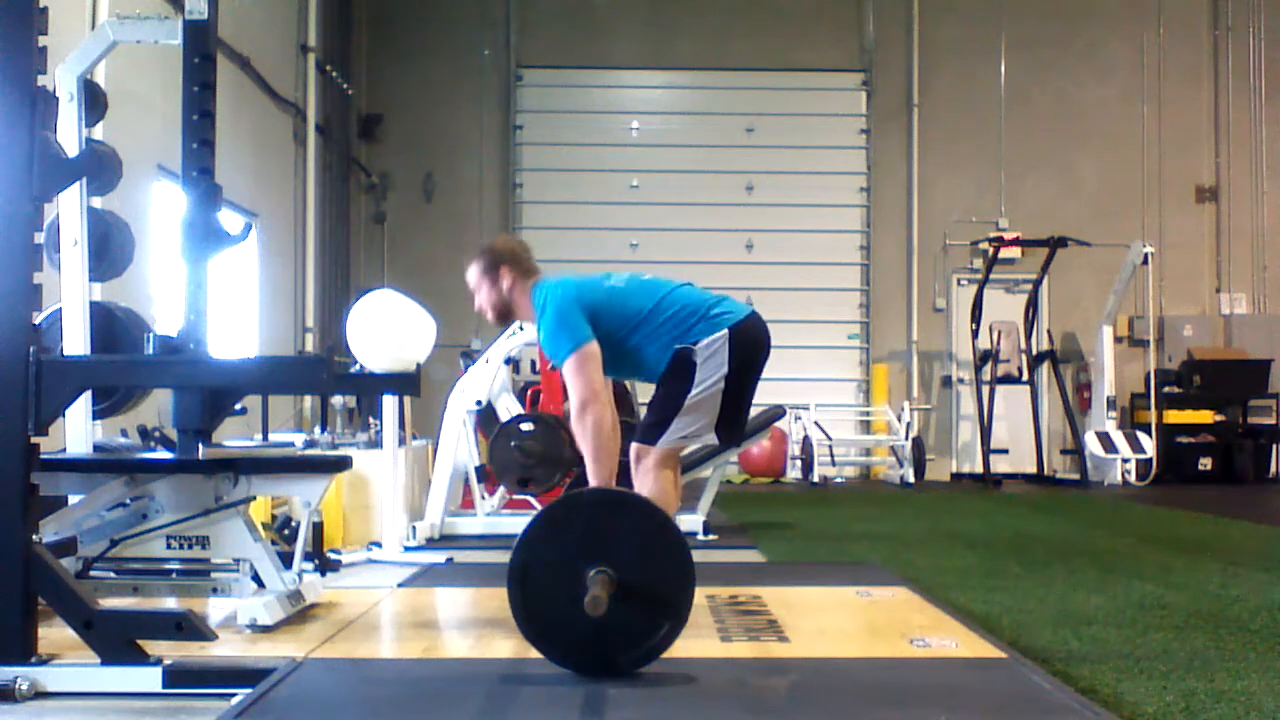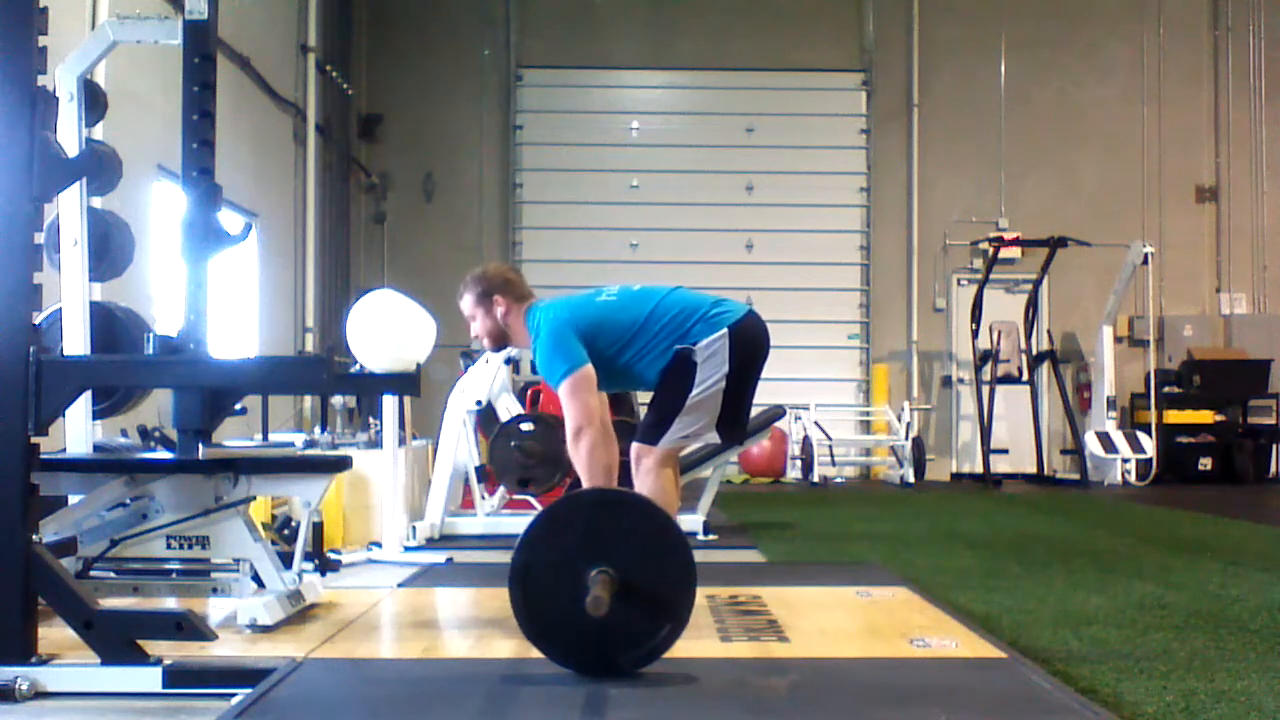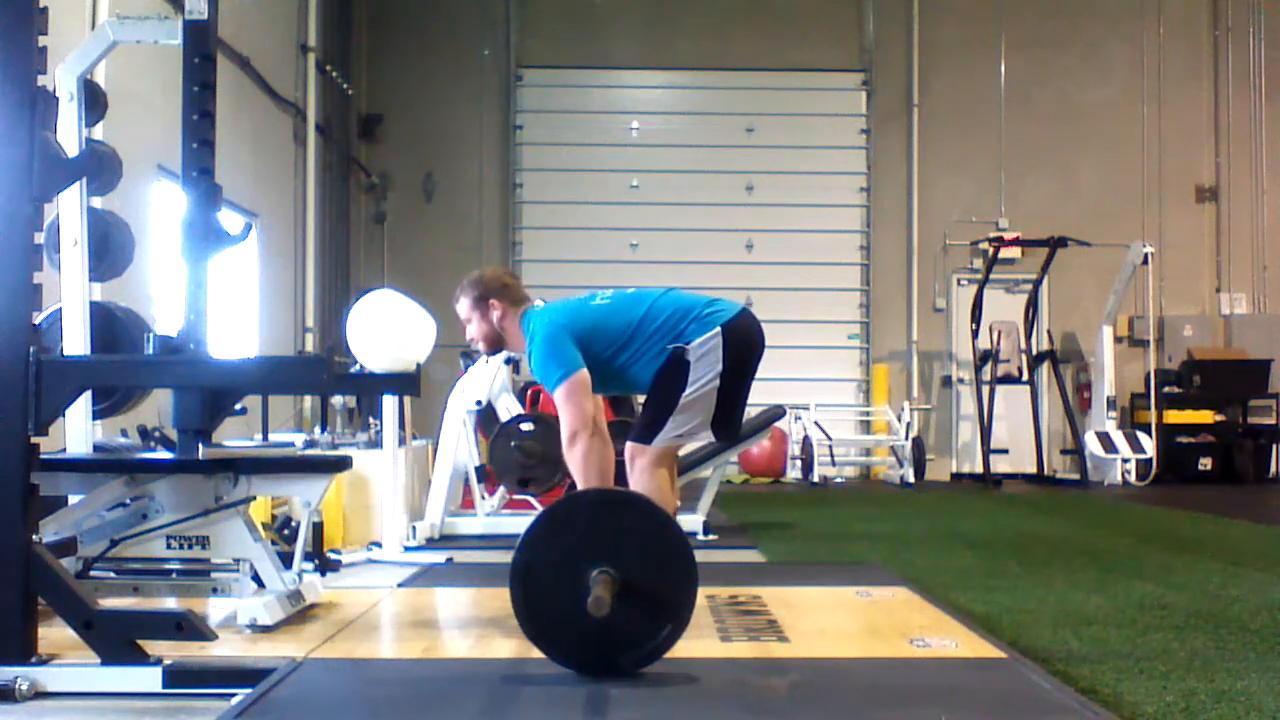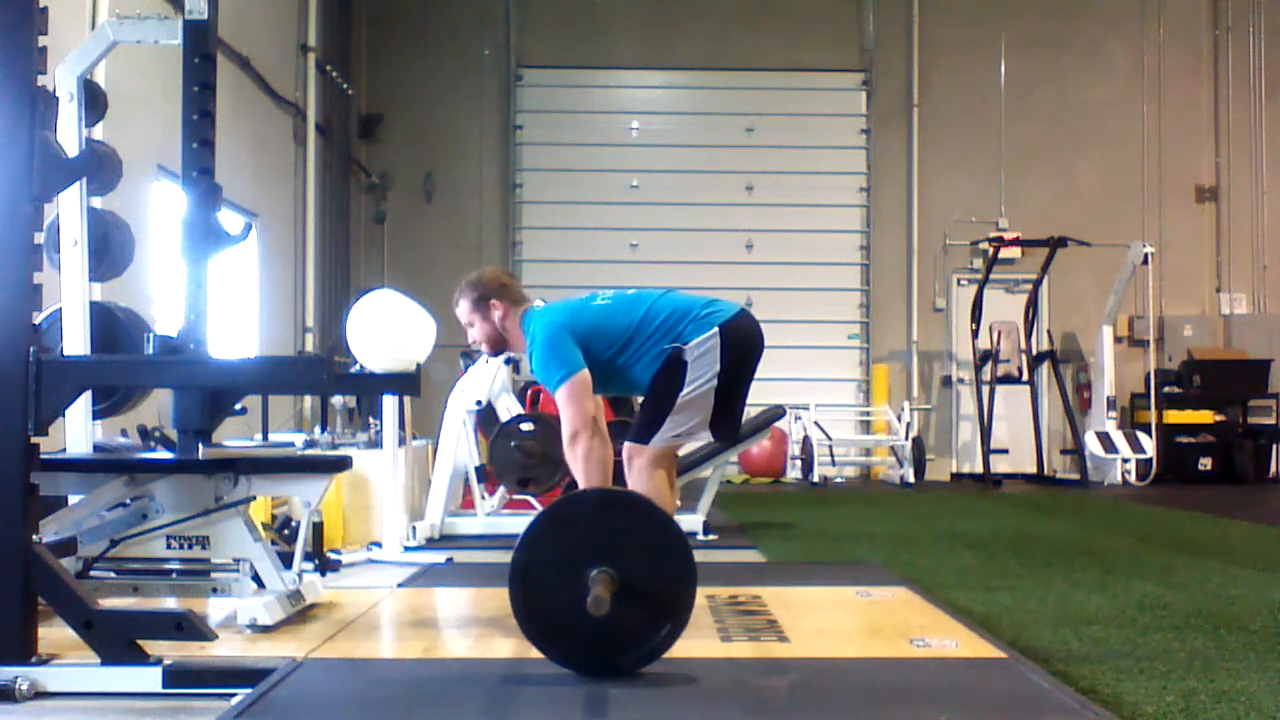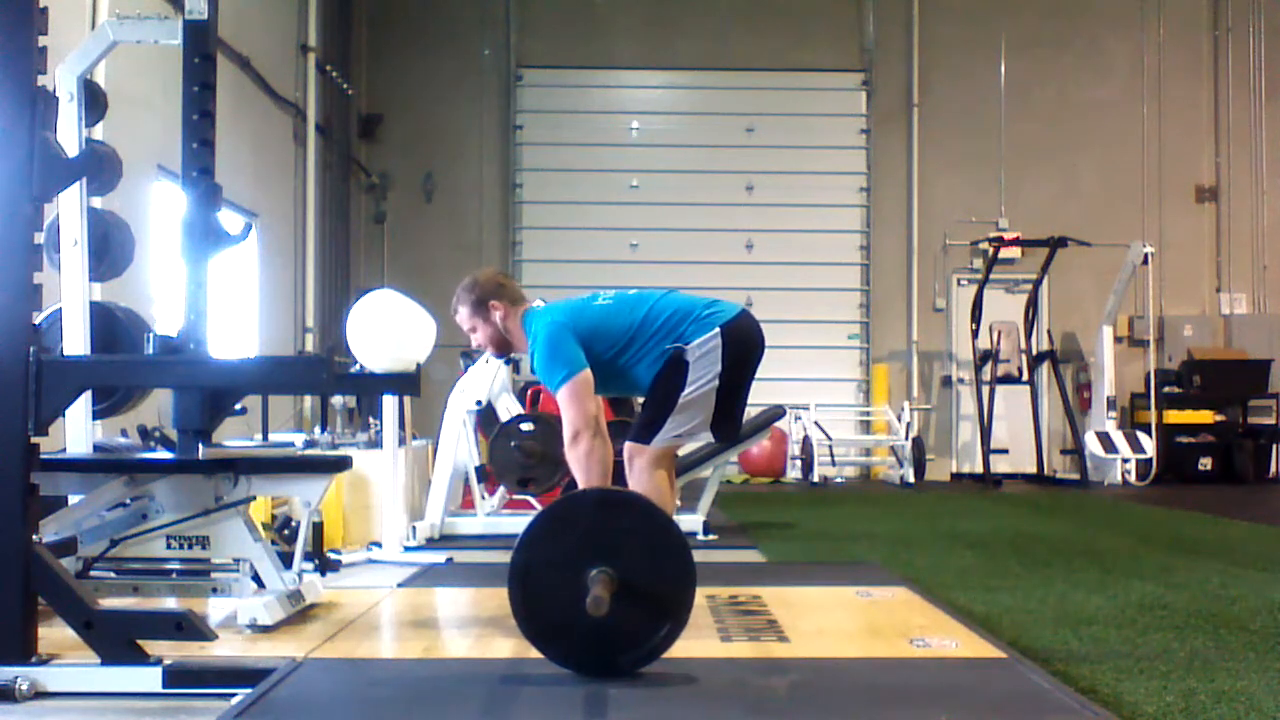
dt=0.3s
person 1, frame 1
left shoulder: (556, 308)
right shoulder: (561, 298)
left elbow: (588, 409)
right elbow: (600, 409)
right wrist: (607, 491)
left hip: (722, 339)
right hip: (734, 333)
left knee: (649, 457)
right knee: (656, 454)
person 1, frame 2
left shoulder: (551, 331)
right shoulder: (557, 319)
left elbow: (583, 433)
right elbow: (600, 430)
left hip: (719, 338)
right hip: (732, 332)
left knee: (650, 456)
right knee: (656, 455)
person 1, frame 3
left shoulder: (546, 335)
right shoulder: (554, 322)
left elbow: (578, 437)
right elbow: (594, 432)
left hip: (714, 338)
right hip: (728, 330)
left knee: (644, 455)
right knee: (655, 454)
person 1, frame 4
left shoulder: (547, 334)
right shoulder: (553, 322)
left elbow: (579, 436)
right elbow: (594, 434)
left hip: (713, 338)
right hip: (727, 331)
left knee: (641, 455)
right knee: (654, 454)
person 1, frame 5
left shoulder: (548, 334)
right shoulder: (553, 323)
left elbow: (580, 435)
right elbow: (594, 432)
left hip: (716, 339)
right hip: (726, 333)
left knee: (642, 455)
right knee: (653, 454)
